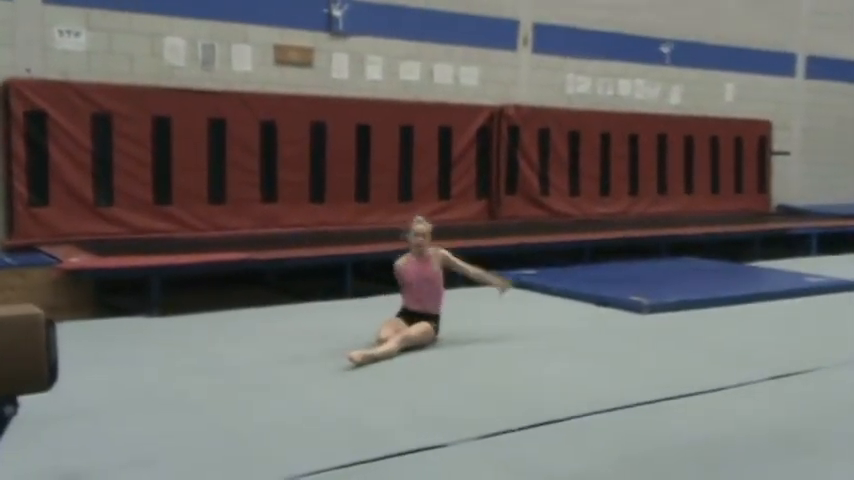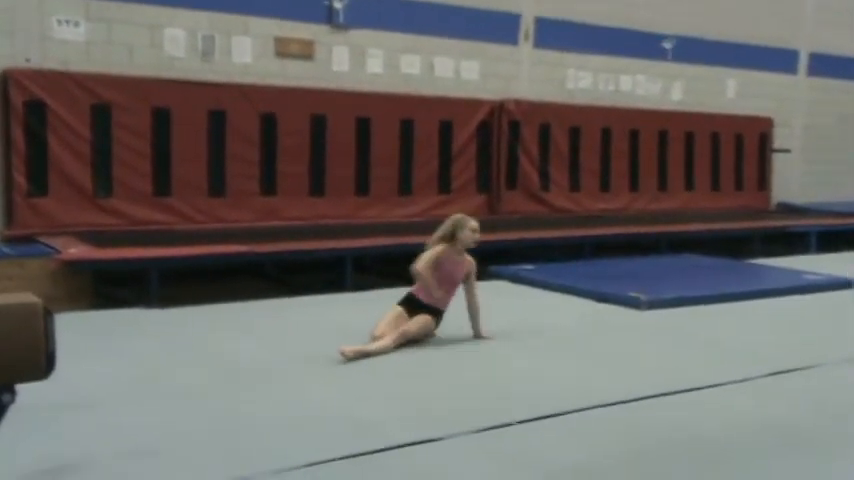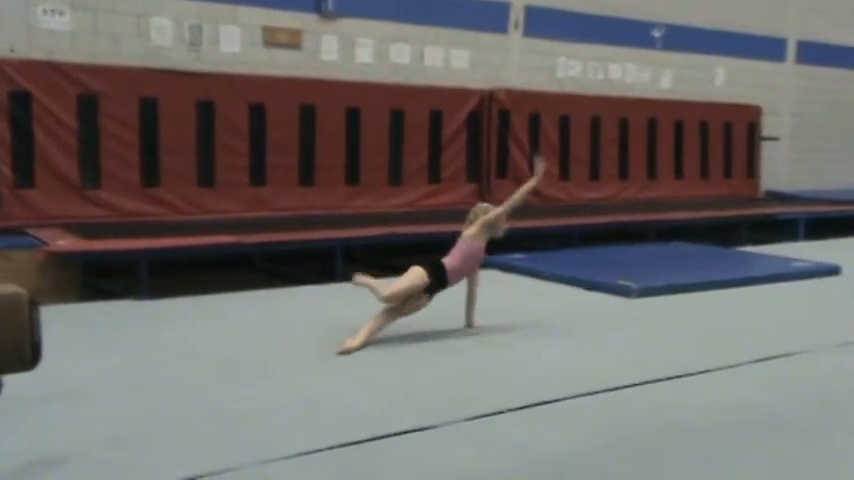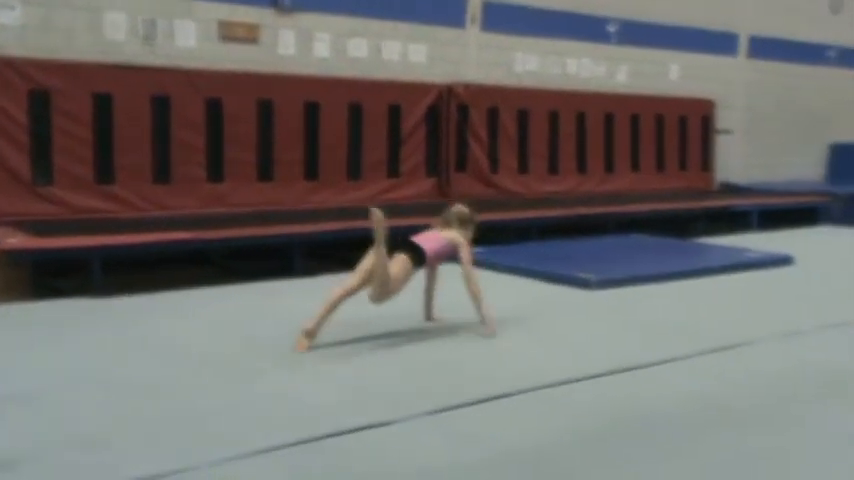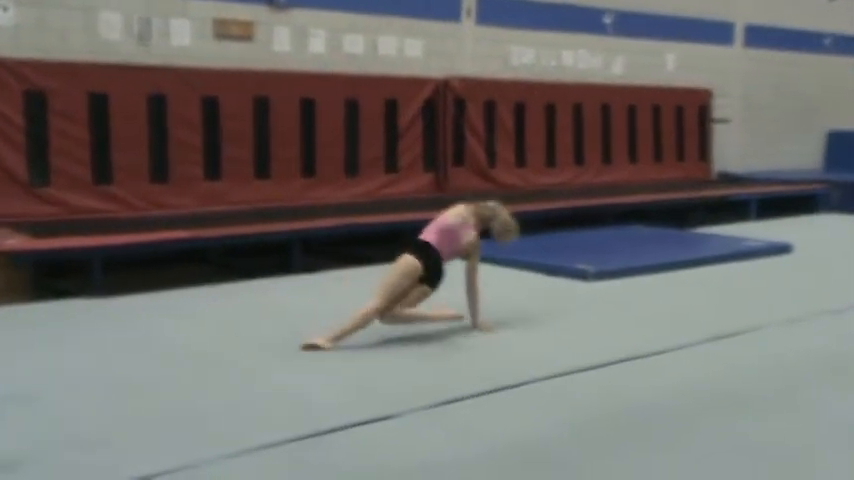
dt=0.3s
person 1, frame 1
left shoulder: (439, 255)
right shoulder: (400, 265)
left elbow: (469, 270)
left wrist: (495, 281)
left hip: (429, 320)
right hip: (406, 315)
left knee: (403, 338)
right knee: (383, 337)
left ankle: (370, 354)
person 1, frame 2
left shoulder: (469, 264)
right shoulder: (440, 250)
left elbow: (472, 298)
right elbow: (418, 268)
left wrist: (477, 330)
right wrist: (436, 294)
left hip: (432, 314)
right hip: (412, 302)
left knee: (399, 335)
right knee: (381, 334)
person 1, frame 3
left shoulder: (478, 252)
right shoulder: (479, 228)
left elbow: (472, 286)
right elbow: (508, 205)
left wrist: (470, 321)
right wrist: (535, 179)
left hip: (434, 283)
right hip: (430, 271)
left knee: (393, 311)
right knee: (387, 296)
right ankle: (366, 281)
person 1, frame 4
left shoulder: (436, 231)
right shoulder: (460, 241)
left elbow: (431, 273)
right elbow: (470, 277)
left wrist: (428, 312)
right wrist: (483, 315)
left hip: (398, 246)
right hip: (412, 253)
left knee: (353, 283)
right knee: (378, 294)
left ankle: (313, 326)
person 1, frame 5
left shoulder: (461, 210)
right shoulder: (474, 241)
right elbow: (472, 284)
right wrist: (476, 319)
left hip: (419, 254)
right hip: (434, 270)
left knee: (379, 305)
right knee: (386, 314)
left ankle: (330, 338)
